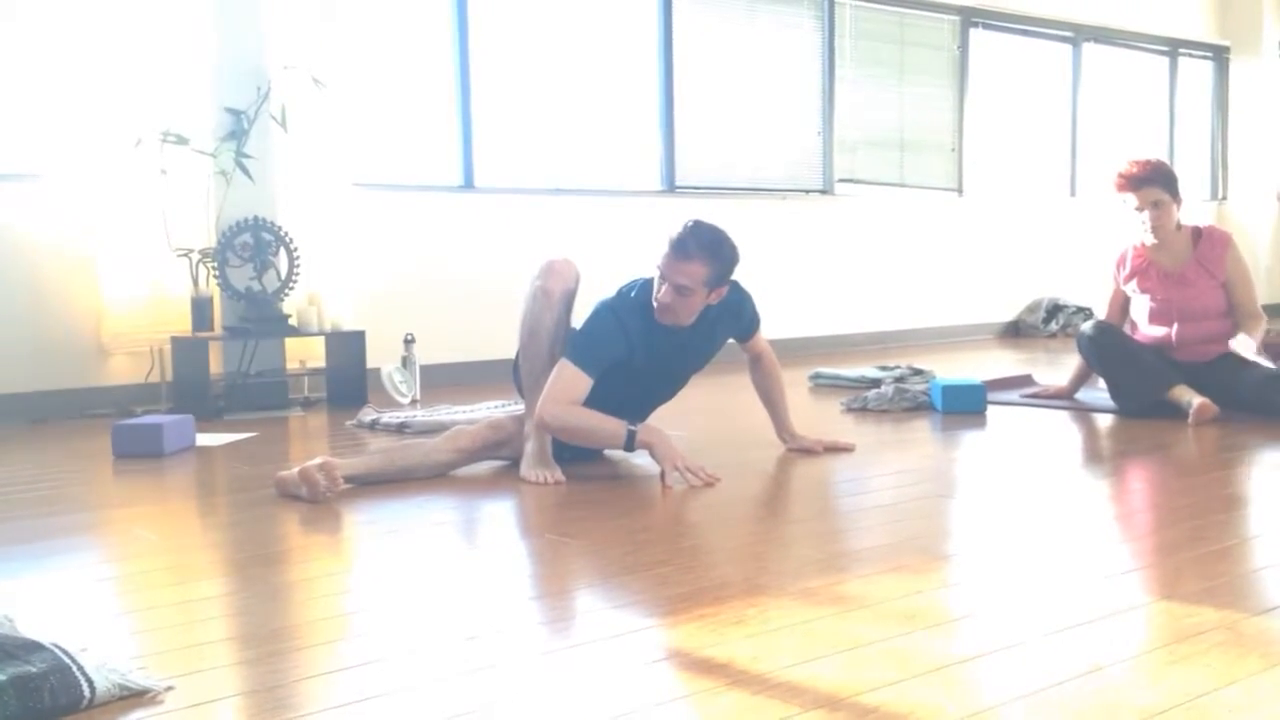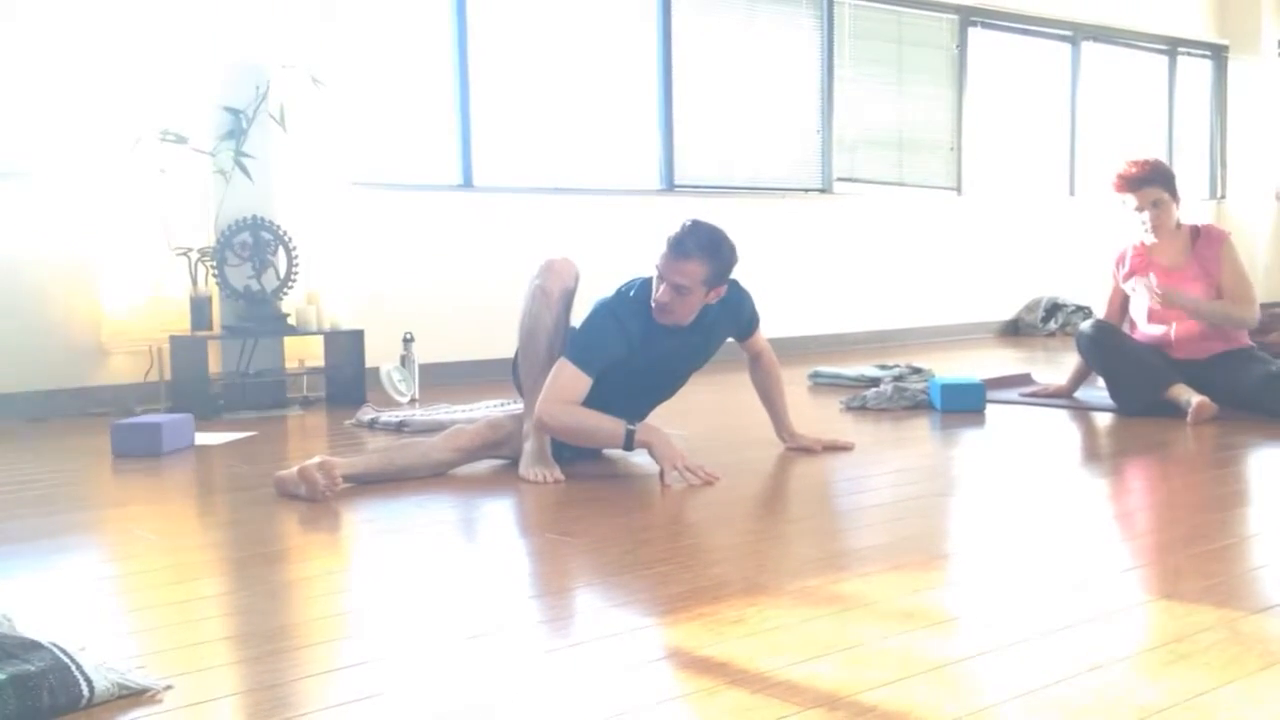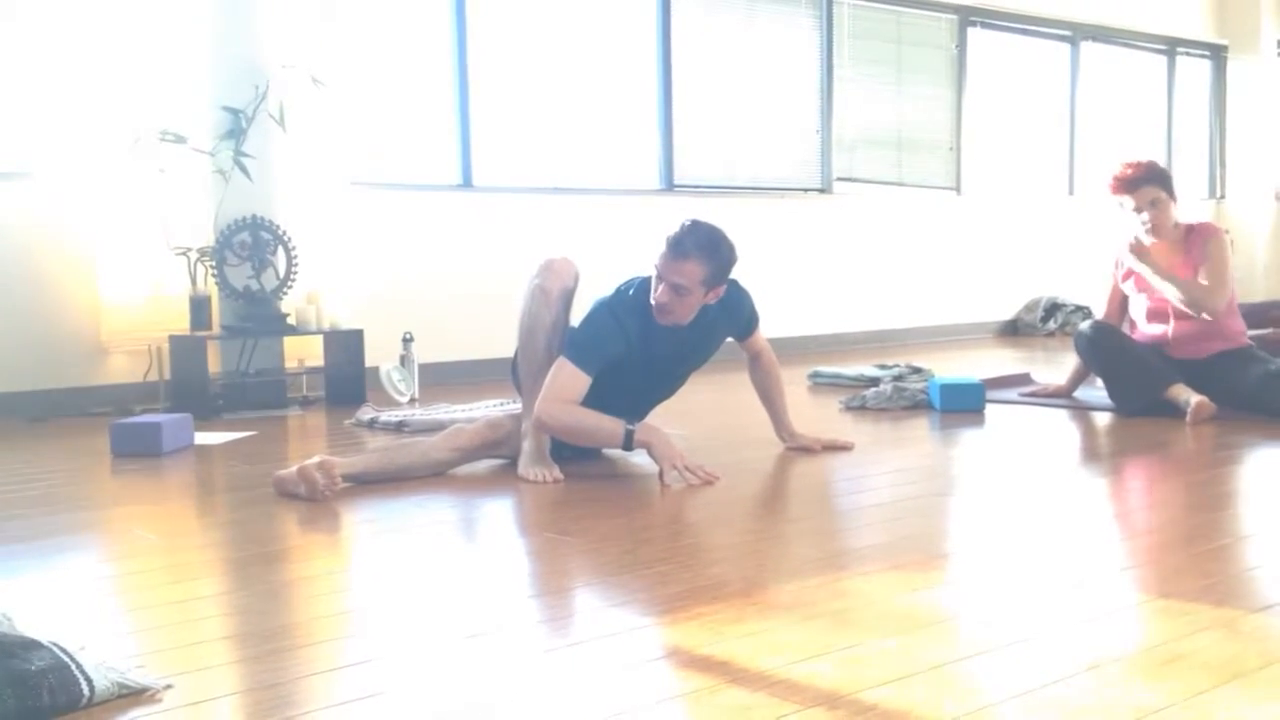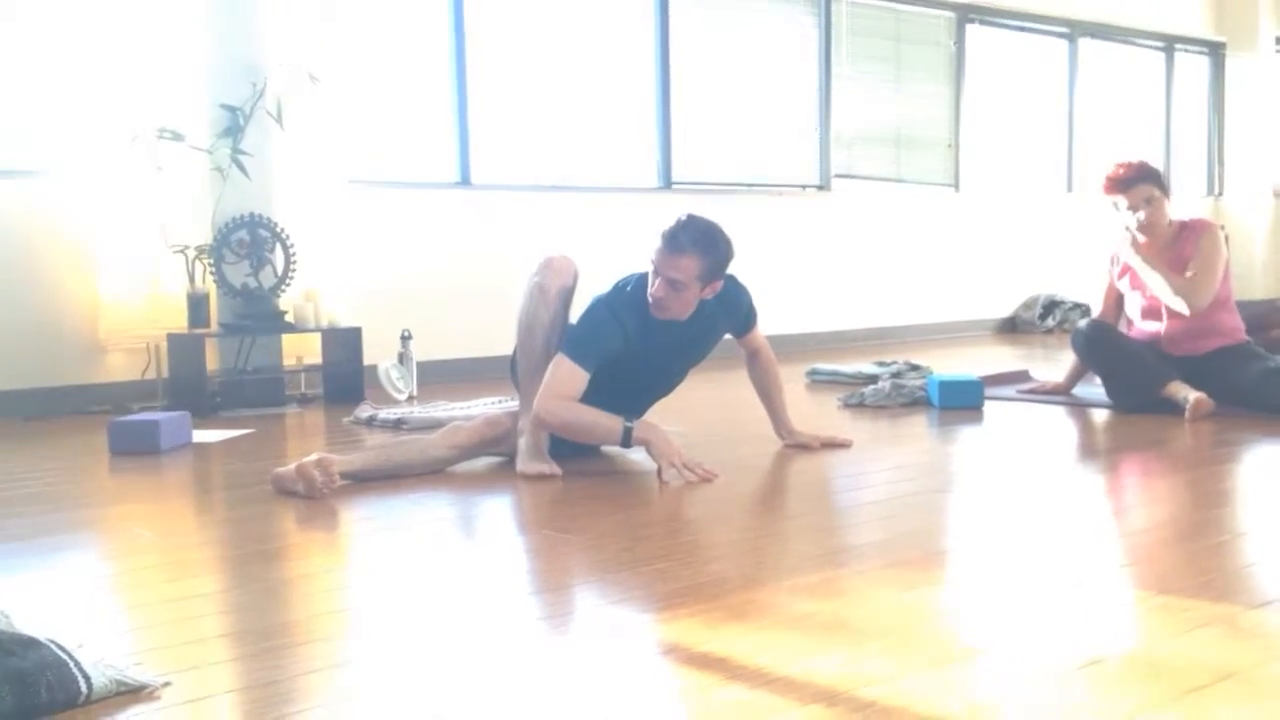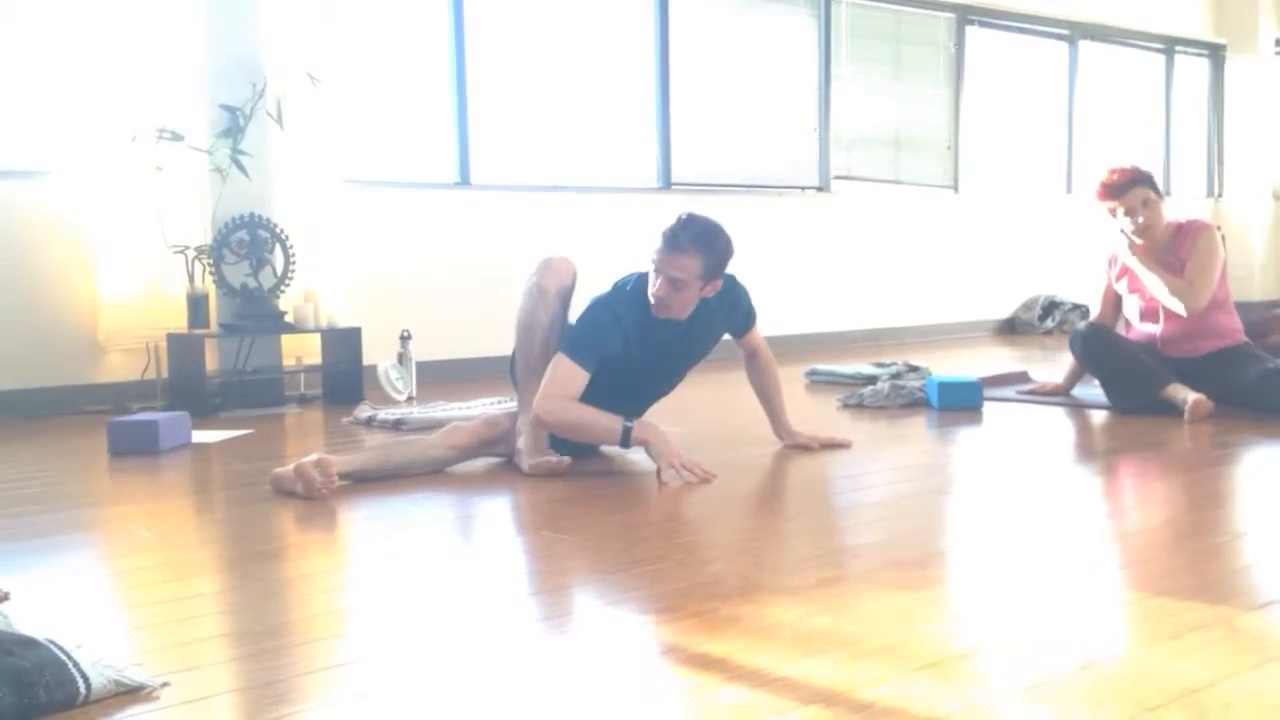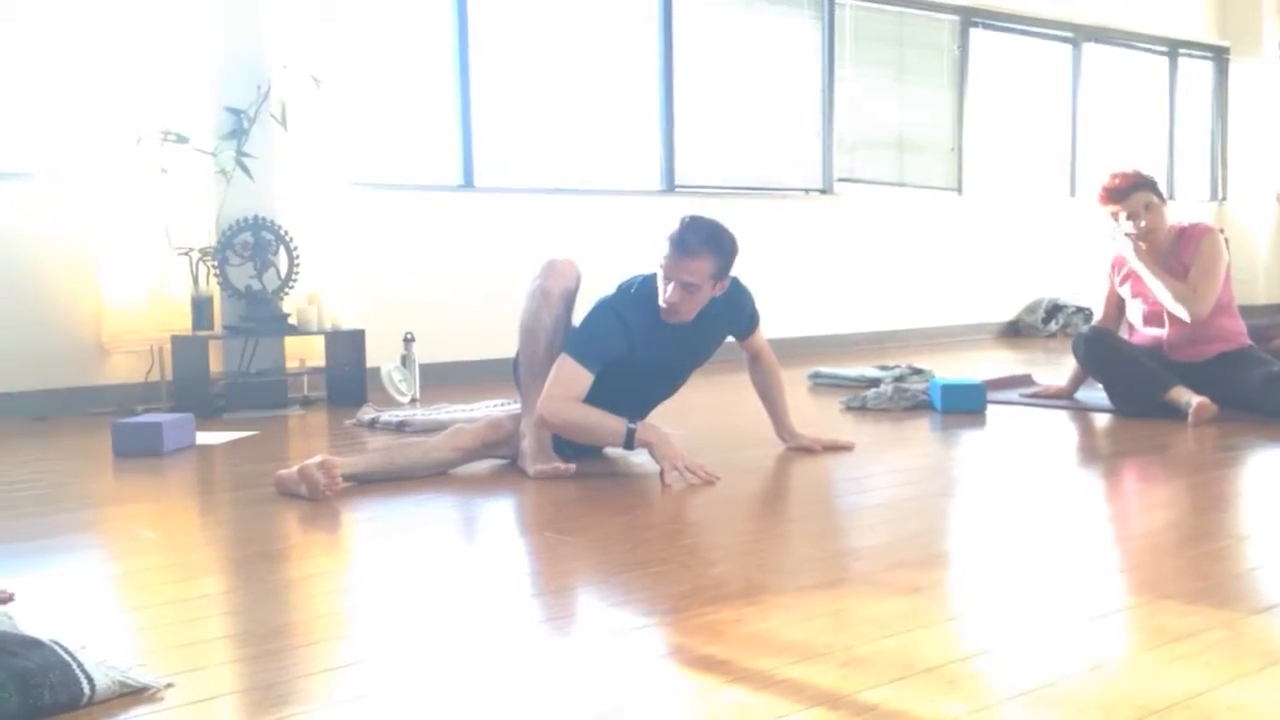
dt=0.2s
person 1, frame 1
left shoulder: (732, 304)
right shoulder: (619, 315)
left elbow: (761, 356)
right elbow: (553, 411)
left wrist: (789, 433)
right wrist: (648, 437)
left hip: (605, 423)
right hip: (556, 403)
left knee: (478, 441)
person 1, frame 2
left shoulder: (731, 303)
right shoulder: (618, 314)
left elbow: (760, 354)
right elbow: (553, 411)
left wrist: (787, 432)
right wrist: (648, 436)
left hip: (604, 421)
right hip: (555, 400)
left knee: (479, 440)
right ankle: (535, 443)
person 1, frame 3
left shoulder: (730, 303)
right shoulder: (616, 313)
left elbow: (760, 355)
right elbow: (552, 410)
left wrist: (787, 433)
right wrist: (647, 436)
left hip: (603, 422)
right hip: (555, 401)
left knee: (480, 439)
right ankle: (489, 449)
person 1, frame 4
left shoulder: (729, 299)
right shoulder: (614, 309)
left elbow: (759, 352)
right elbow: (550, 407)
left wrist: (787, 430)
right wrist: (645, 433)
left hip: (602, 420)
right hip: (553, 397)
left knee: (478, 437)
right ankle: (508, 442)
person 1, frame 5
left shoulder: (728, 298)
right shoulder: (614, 309)
left elbow: (757, 353)
right elbow: (551, 407)
left wrist: (786, 431)
right wrist: (644, 433)
left hip: (601, 420)
right hip: (551, 398)
left knee: (479, 437)
right ankle: (471, 446)
person 1, frame 6
left shoulder: (732, 301)
right shoulder: (620, 311)
left elbow: (760, 356)
right elbow: (555, 408)
left wrist: (788, 433)
right wrist: (648, 435)
left hip: (603, 422)
right hip: (555, 400)
left knee: (481, 440)
right ankle: (481, 447)
person 2, frame 1
left shoulder: (1217, 245)
right shoulder: (1128, 262)
left elbow: (1250, 314)
right elbow: (1103, 337)
left wrist: (1246, 340)
right wrist: (1070, 387)
left hip: (1220, 365)
right hip: (1155, 371)
right knee: (1091, 333)
right ankle: (1186, 399)
person 2, frame 2
left shoulder: (1214, 242)
right shoulder: (1128, 260)
left elbow: (1249, 314)
right elbow: (1102, 336)
left wrist: (1182, 301)
right wrist: (1070, 385)
left hip: (1221, 362)
right hip: (1155, 369)
right knee: (1090, 333)
right ankle: (1185, 397)
person 2, frame 3
left shoulder: (1208, 238)
right shoulder: (1127, 259)
left elbow: (1211, 306)
right elbow: (1104, 331)
left wrist: (1145, 266)
right wrist: (1069, 385)
left hip: (1220, 360)
right hip: (1153, 367)
right knee: (1088, 333)
right ankle: (1184, 397)
person 2, frame 4
left shoulder: (1203, 234)
right shoulder: (1122, 257)
left elbow: (1193, 302)
right elbow: (1102, 326)
left wrist: (1138, 258)
right wrist: (1067, 382)
left hip: (1218, 357)
right hip: (1152, 364)
right knee: (1086, 333)
right ankle: (1182, 394)
person 2, frame 5
left shoulder: (1200, 235)
right shoulder: (1119, 259)
left elbow: (1189, 303)
right elbow: (1100, 327)
left wrist: (1136, 259)
right wrist: (1066, 383)
left hip: (1217, 358)
right hip: (1151, 364)
right knee: (1085, 336)
right ankle: (1180, 395)
person 2, frame 6
left shoulder: (1203, 238)
right shoulder: (1121, 262)
left elbow: (1194, 309)
right elbow: (1103, 329)
left wrist: (1140, 263)
right wrist: (1069, 386)
left hip: (1221, 362)
right hip: (1154, 367)
right knee: (1087, 340)
right ankle: (1185, 399)
